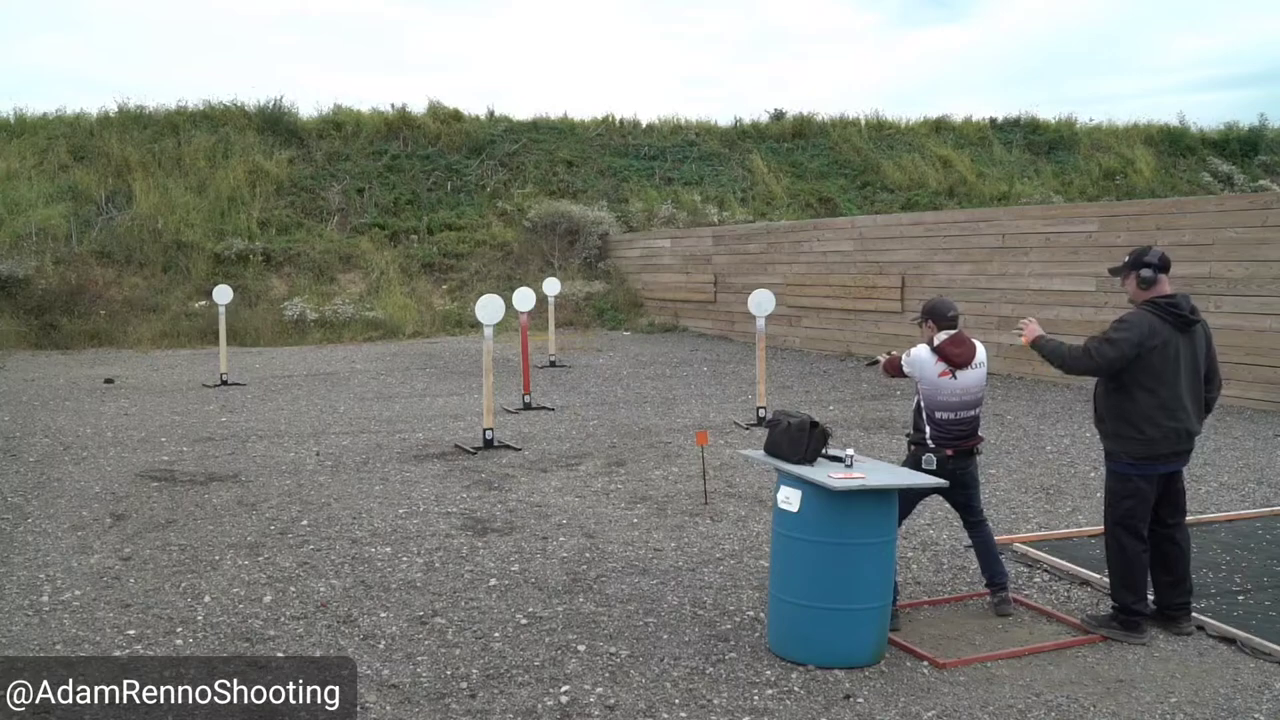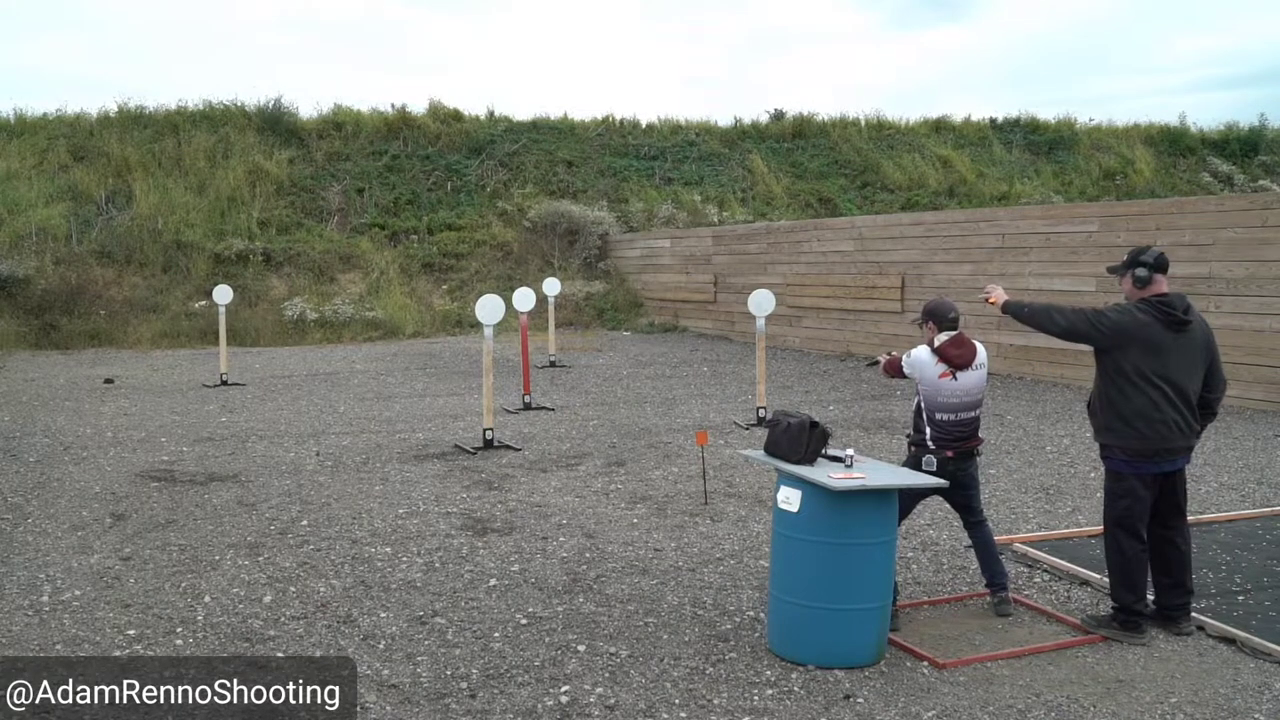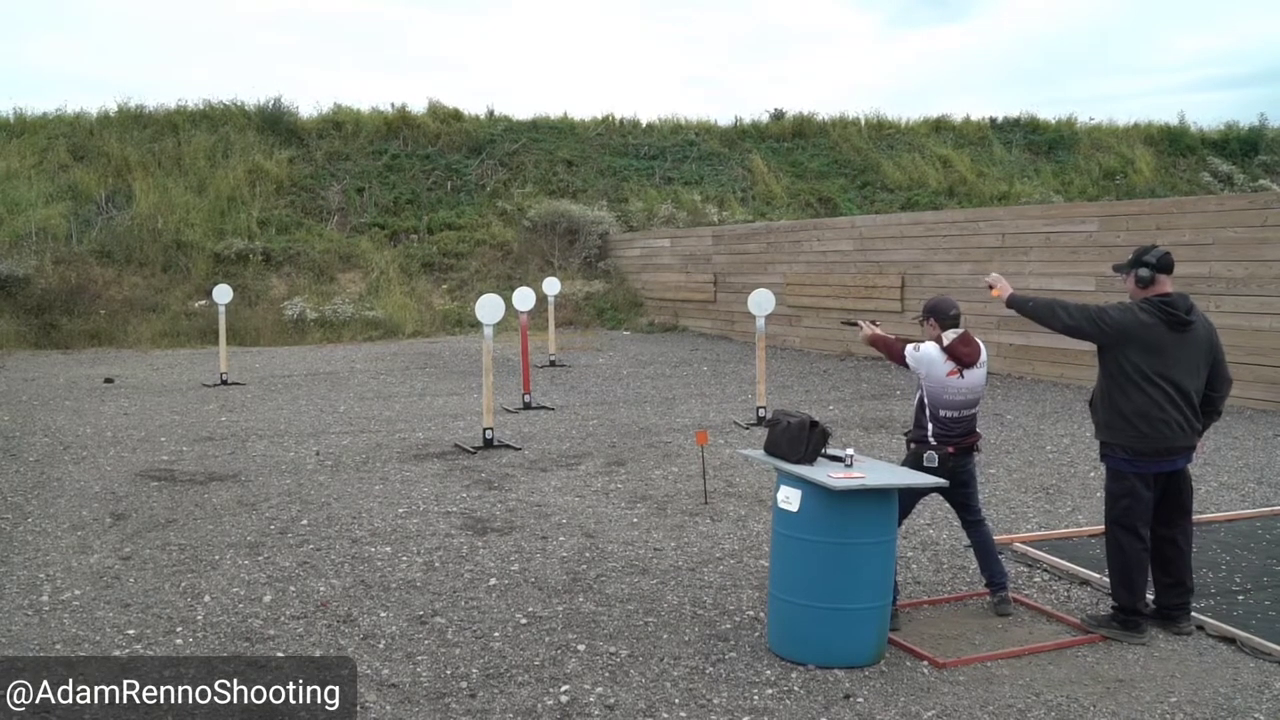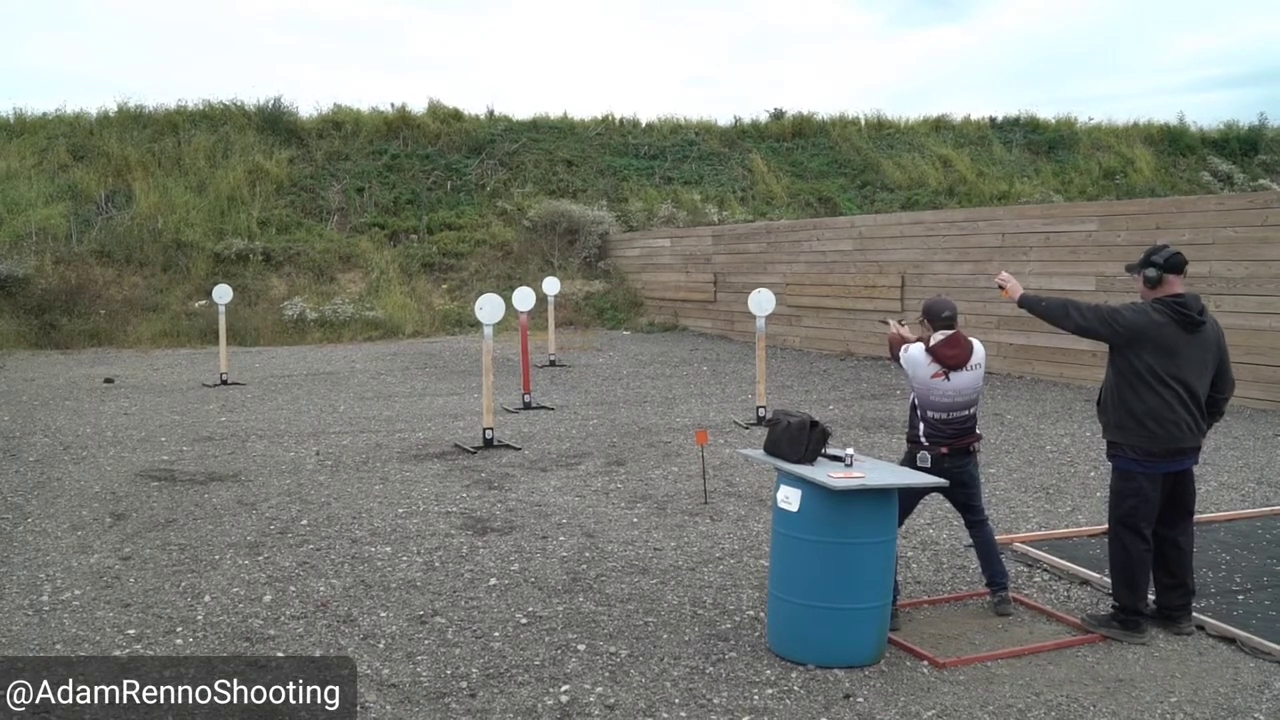
dt=1s
person 1, frame 1
left shoulder: (1138, 325)
right shoulder: (1195, 324)
left elbow: (1086, 360)
right elbow: (1211, 384)
left wrist: (1038, 340)
left hip: (1136, 452)
right hip: (1174, 447)
left knee: (1127, 532)
right knee: (1169, 527)
left ankle: (1129, 619)
right ankle: (1176, 610)
person 1, frame 2
left shoulder: (1124, 321)
right shoulder: (1197, 325)
left elbow: (1061, 320)
right elbow: (1214, 386)
left wrist: (1007, 304)
right wrist: (1194, 429)
left hip: (1133, 452)
right hip: (1176, 449)
left knee: (1126, 533)
right knee: (1171, 529)
left ankle: (1130, 619)
right ankle: (1176, 611)
person 1, frame 3
left shoulder: (1125, 320)
right shoulder: (1201, 325)
left elbow: (1063, 315)
right elbow: (1219, 384)
left wrist: (1011, 296)
right wrist: (1197, 428)
left hip: (1133, 450)
right hip: (1178, 448)
left knee: (1127, 531)
right knee: (1173, 528)
left ankle: (1129, 618)
right ankle: (1176, 610)
person 1, frame 4
left shoulder: (1138, 320)
right shoulder: (1209, 326)
left elbow: (1076, 315)
right elbow: (1223, 387)
left wrist: (1023, 297)
left hip: (1140, 451)
right hip: (1183, 449)
left knee: (1131, 531)
right knee: (1175, 529)
left ankle: (1129, 618)
right ankle: (1176, 611)
person 2, frame 1
left shoulder: (921, 356)
right shoulder: (978, 352)
left elbow: (892, 368)
left wrist: (886, 361)
right wrist: (900, 361)
left hip: (925, 460)
right hip: (964, 461)
right knee: (976, 522)
left ankle: (886, 605)
right ankle: (1000, 593)
person 2, frame 2
left shoulder: (921, 357)
right shoulder: (979, 353)
left elbow: (894, 368)
left wrist: (885, 362)
right wrist: (900, 360)
left hip: (925, 461)
right hip: (964, 462)
right knee: (976, 523)
left ankle: (886, 605)
right ankle: (1001, 594)
person 2, frame 3
left shoulder: (929, 354)
right shoulder: (977, 350)
left elbow: (900, 352)
left wrist: (873, 337)
right wrist: (884, 336)
left hip: (926, 458)
right hip: (963, 457)
right knee: (974, 521)
left ankle: (886, 606)
right ankle: (1000, 593)
person 2, frame 4
left shoulder: (916, 355)
right shoulder: (977, 351)
left elbow: (899, 351)
left wrist: (897, 336)
right wrist: (912, 338)
left hip: (923, 460)
right hip: (963, 458)
right knee: (977, 521)
left ankle: (886, 604)
right ankle: (1000, 593)
